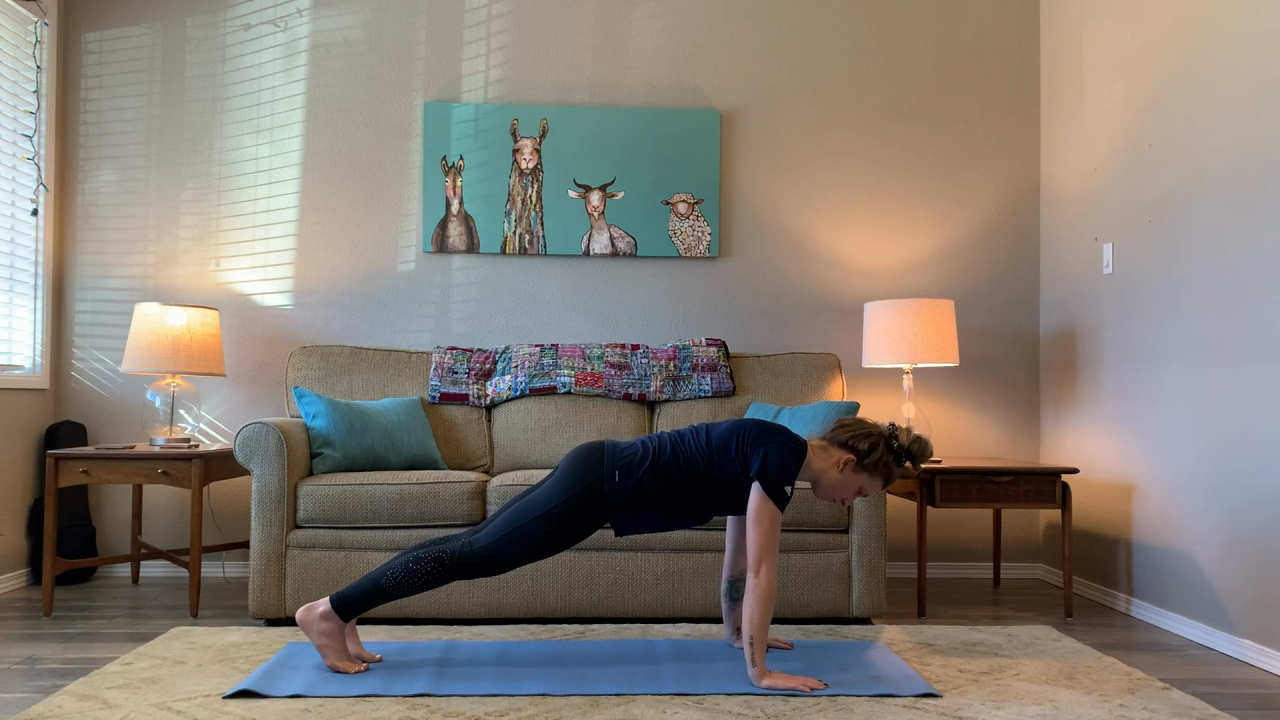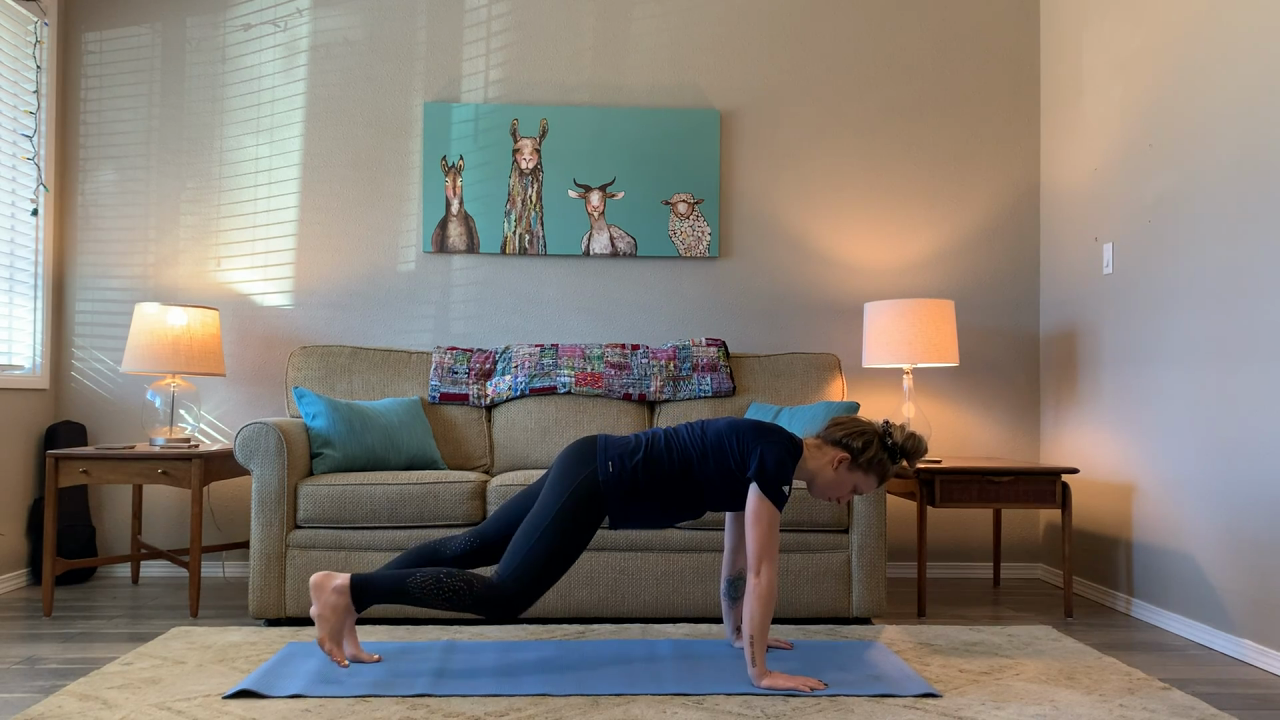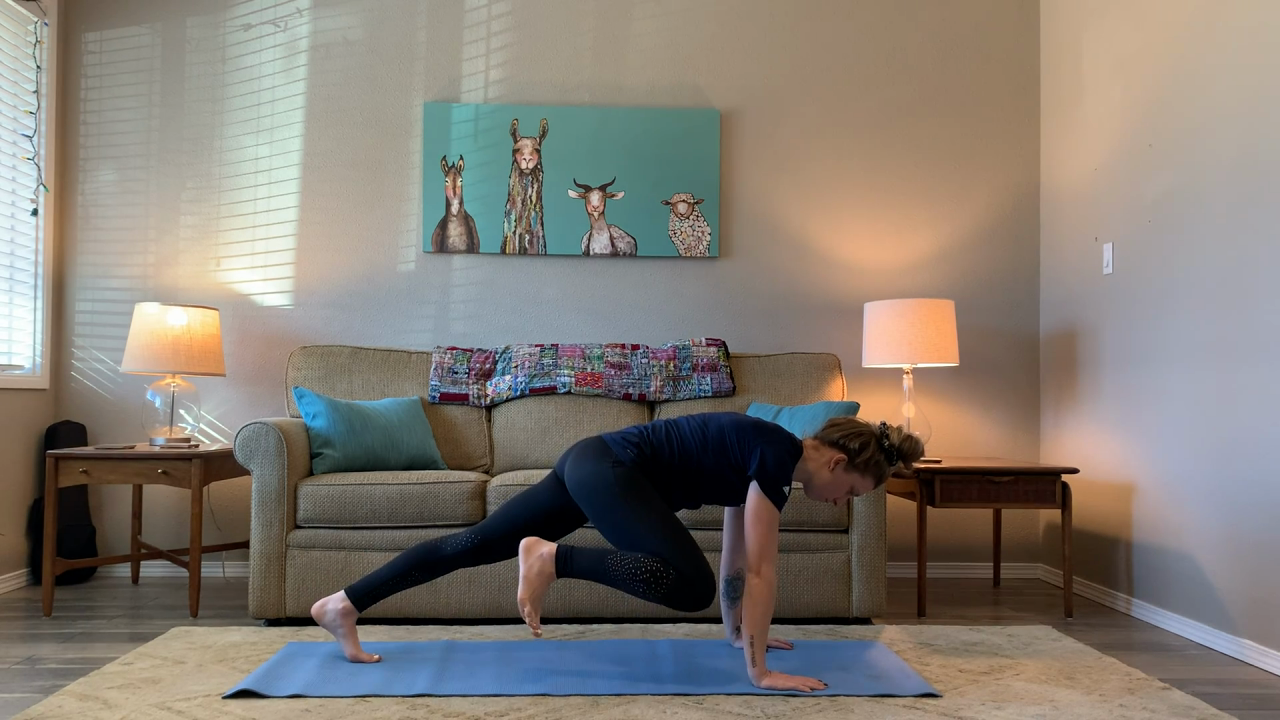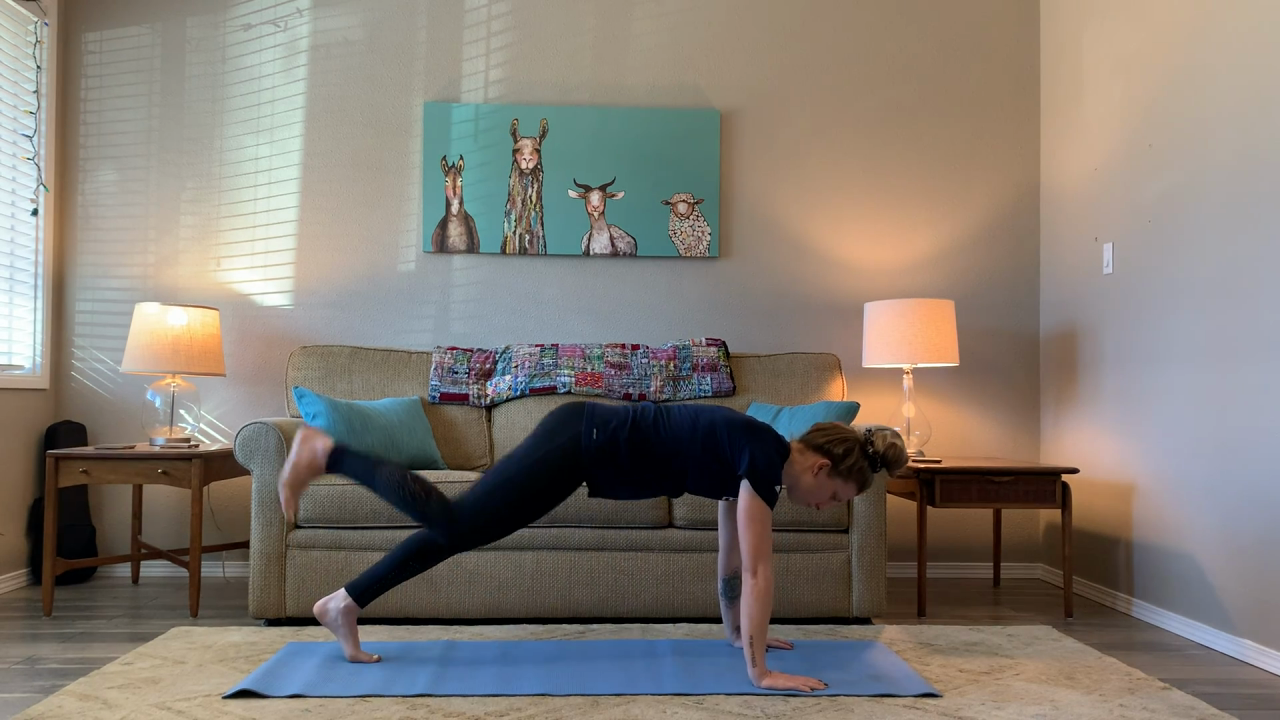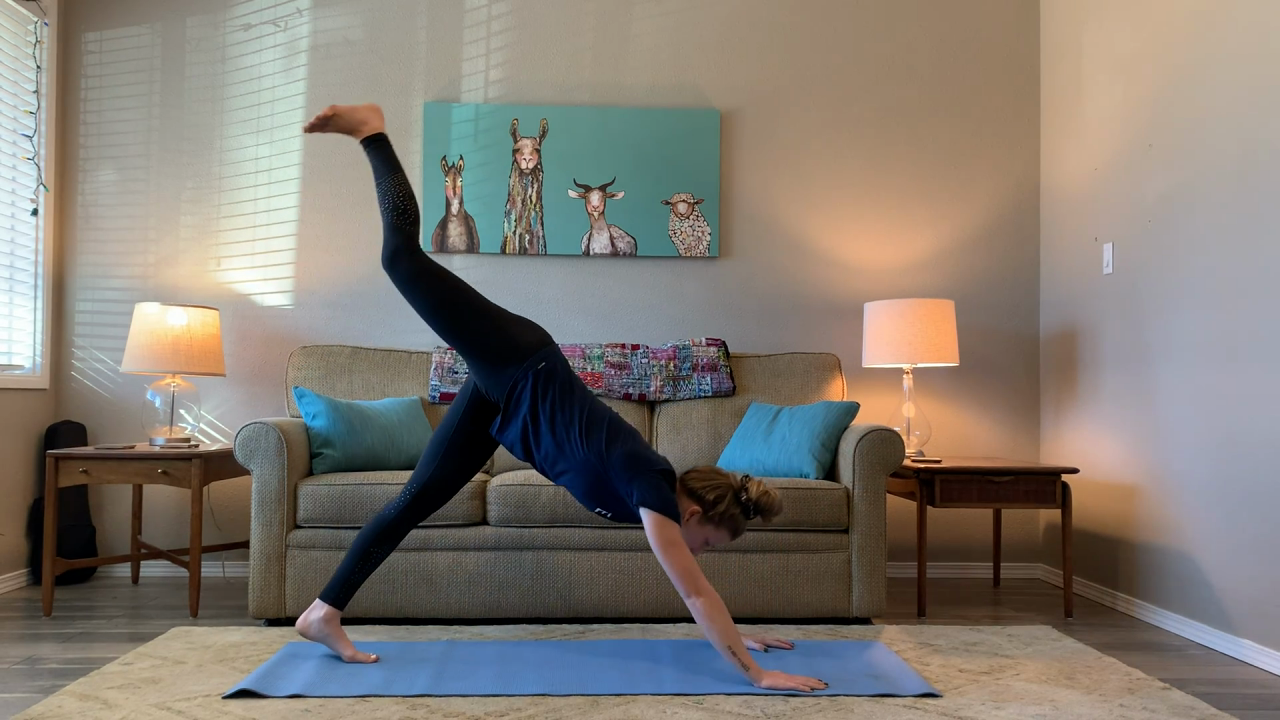
dt=1s
person 1, frame 1
left shoulder: (768, 459)
right shoulder: (781, 455)
left elbow: (736, 558)
right elbow: (760, 570)
left wrist: (736, 632)
right wrist: (760, 670)
left hip: (597, 475)
right hip: (597, 485)
left knee: (471, 543)
right knee: (472, 557)
left ankle: (343, 610)
right ankle: (327, 613)
person 1, frame 2
left shoulder: (764, 458)
right shoulder: (778, 456)
left elbow: (736, 559)
right elbow: (760, 570)
left wrist: (738, 632)
right wrist: (760, 669)
left hip: (591, 471)
right hip: (595, 476)
left knee: (473, 546)
right knee: (504, 595)
left ankle: (348, 597)
right ankle: (345, 587)
person 1, frame 3
left shoulder: (761, 456)
right shoulder: (779, 455)
left elbow: (736, 556)
right elbow: (759, 569)
left wrist: (739, 631)
right wrist: (759, 668)
left hip: (591, 466)
right hip: (606, 467)
left knee: (472, 544)
right knee: (690, 584)
left ankle: (341, 604)
right ankle: (552, 558)
person 1, frame 4
left shoulder: (752, 463)
right shoulder: (766, 458)
left elbow: (732, 561)
right elbow: (755, 571)
left wrist: (741, 634)
right wrist: (758, 668)
left hip: (585, 444)
right hip: (584, 442)
left knee: (457, 529)
right knee: (446, 513)
left ankle: (344, 603)
right ankle: (324, 451)
person 1, frame 5
left shoulder: (657, 493)
right shoulder: (649, 489)
left elbow: (694, 591)
right elbow: (696, 593)
left wrist: (738, 638)
right wrist: (756, 674)
left hip: (506, 390)
right hip: (513, 369)
left knee: (416, 501)
right knee: (401, 255)
left ankle: (322, 614)
right ankle: (371, 132)
